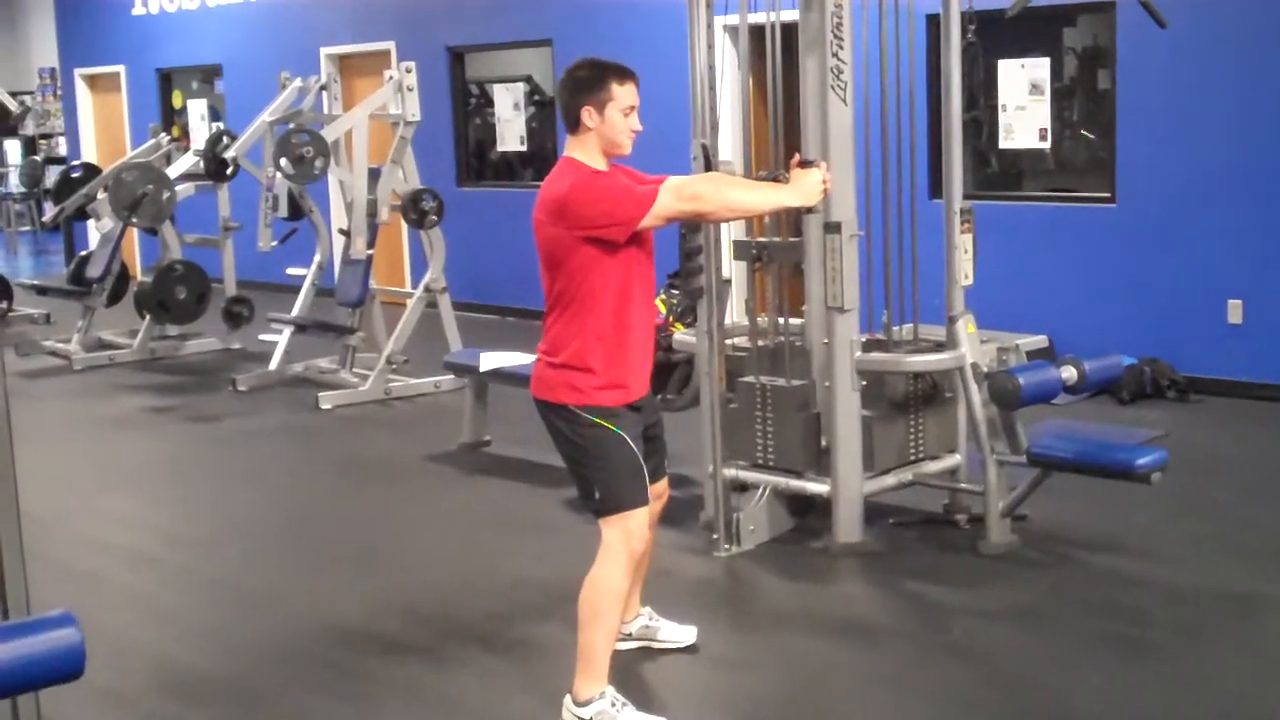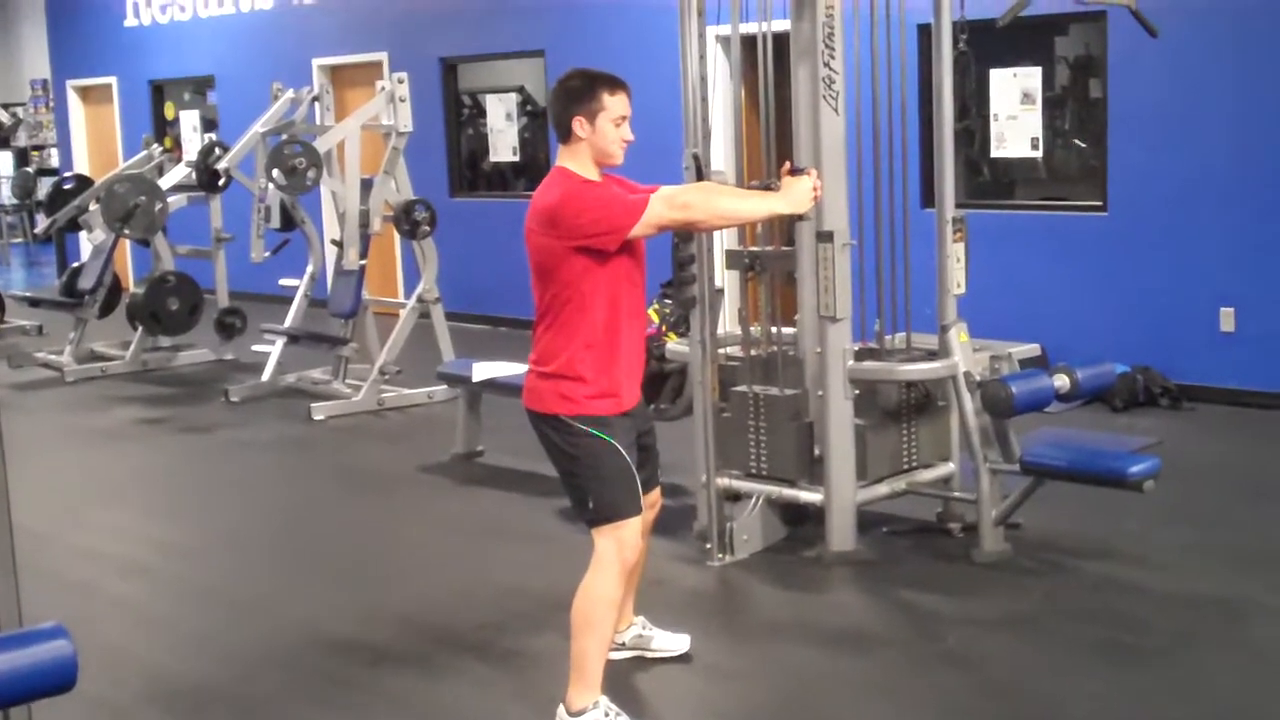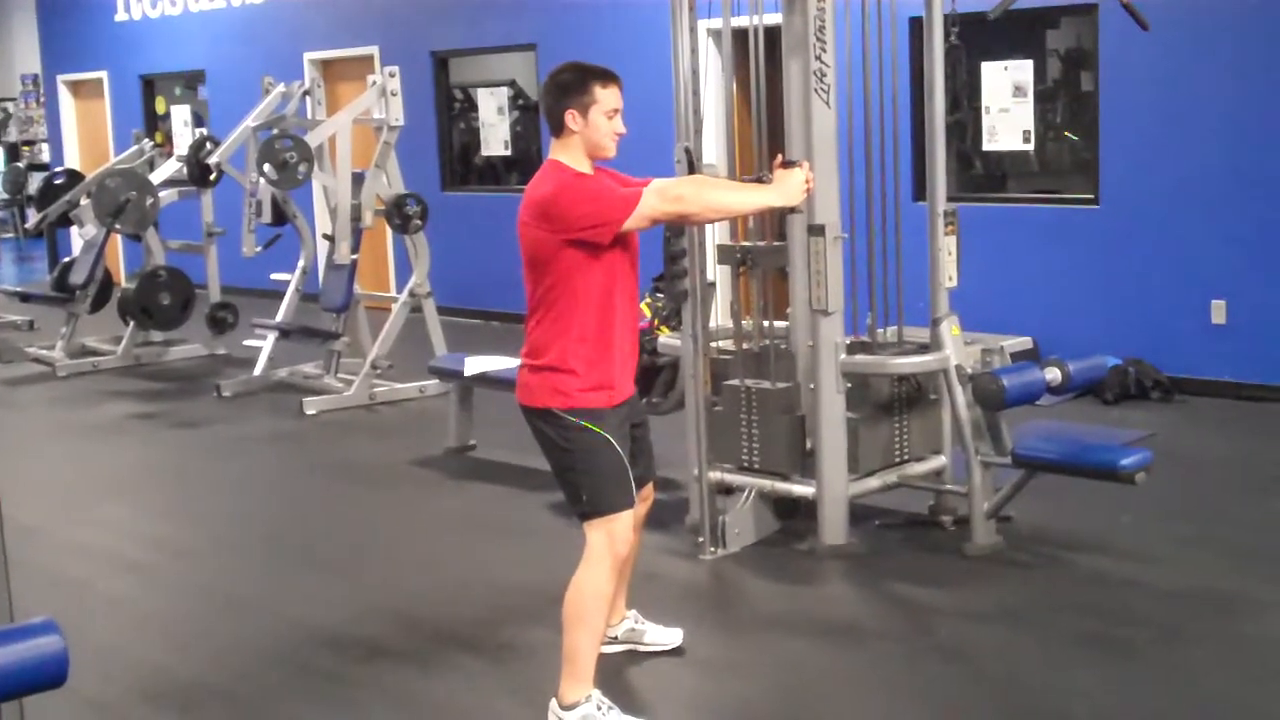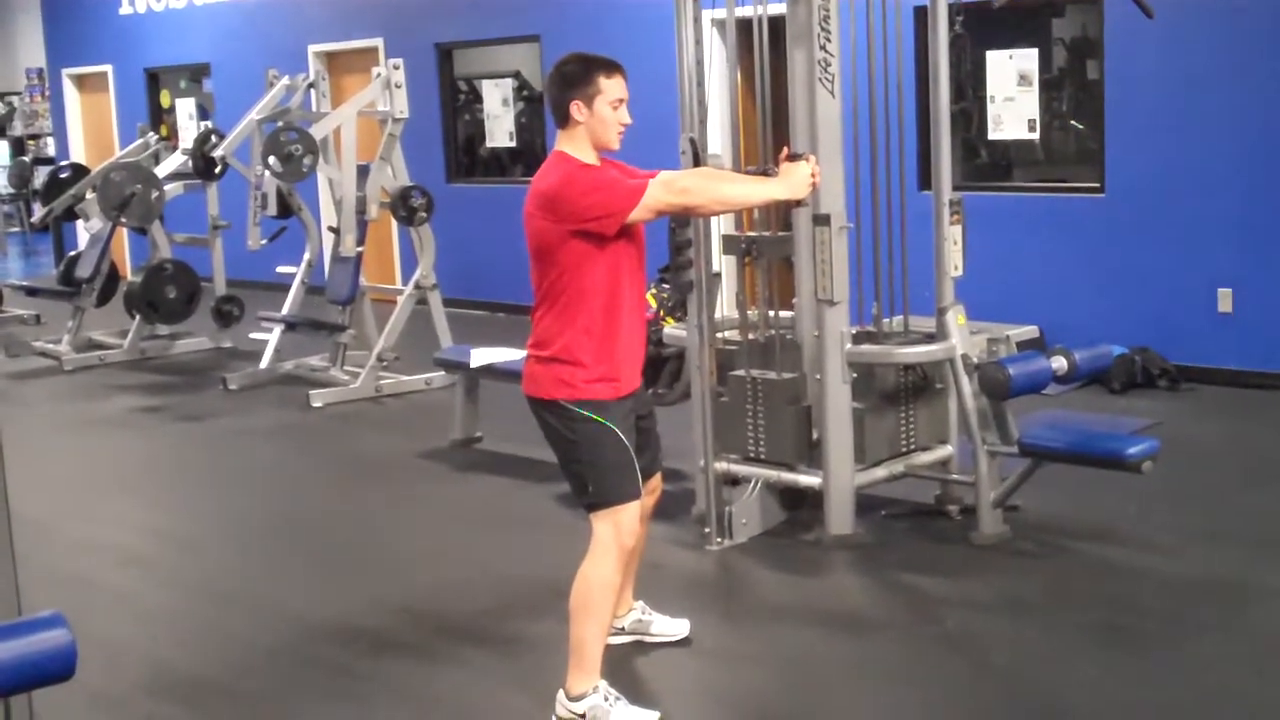
dt=0.5s
person 1, frame 1
left shoulder: (614, 179)
right shoulder: (577, 190)
left elbow: (694, 188)
right elbow: (693, 202)
left wrist: (785, 187)
right wrist: (793, 196)
left hip: (622, 382)
right hip: (585, 390)
left knee: (652, 495)
right knee: (627, 531)
left ankle: (629, 618)
person 1, frame 2
left shoulder: (606, 189)
right shoulder: (567, 200)
left elbow: (687, 196)
right elbow: (683, 211)
left wrist: (775, 195)
right wrist: (783, 204)
left hip: (614, 391)
right hip: (578, 401)
left knee: (645, 505)
right knee: (619, 541)
left ankle: (623, 628)
person 1, frame 3
left shoulder: (598, 183)
right shoulder: (561, 193)
left elbow: (678, 190)
right elbow: (676, 205)
left wrist: (768, 187)
right wrist: (776, 196)
left hip: (608, 384)
right hip: (570, 393)
left knee: (638, 499)
right knee: (611, 534)
left ankle: (615, 622)
person 1, frame 4
left shoulder: (603, 174)
right shoulder: (567, 183)
left elbow: (684, 181)
right elbow: (682, 197)
left wrist: (774, 179)
right wrist: (781, 188)
left hip: (615, 375)
right hip: (576, 385)
left knee: (646, 489)
right knee: (617, 525)
left ankle: (622, 613)
